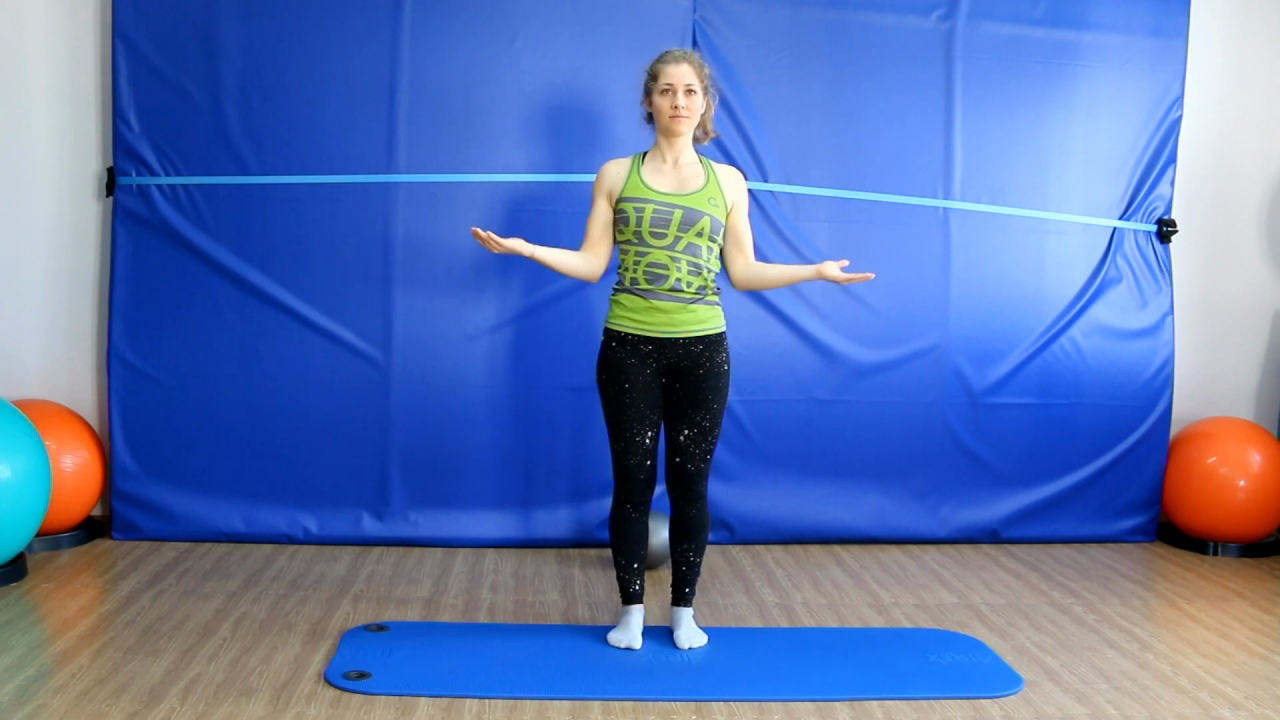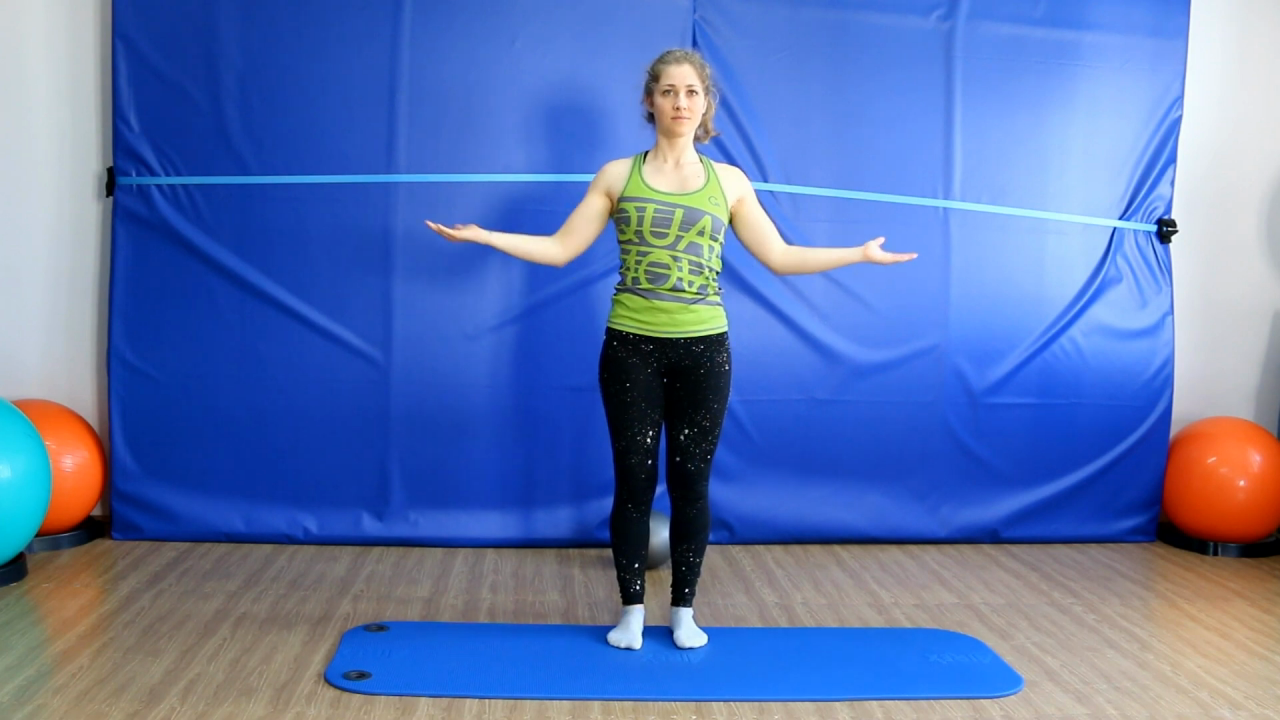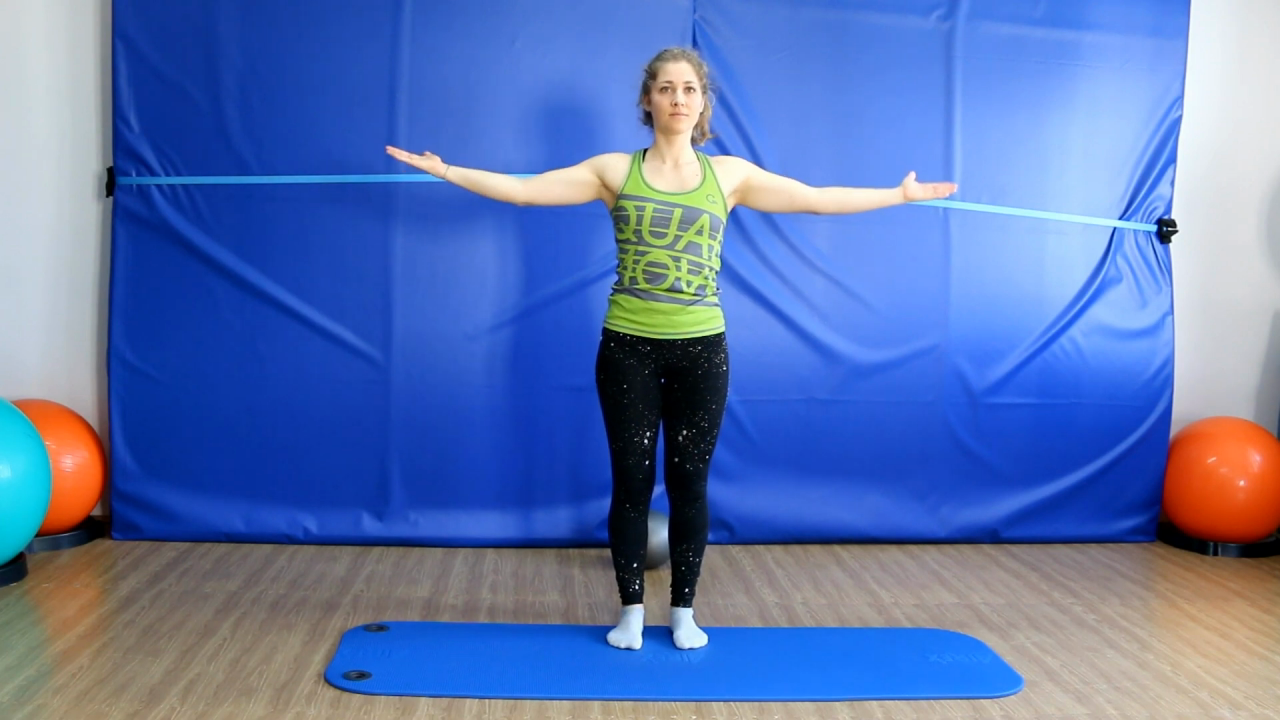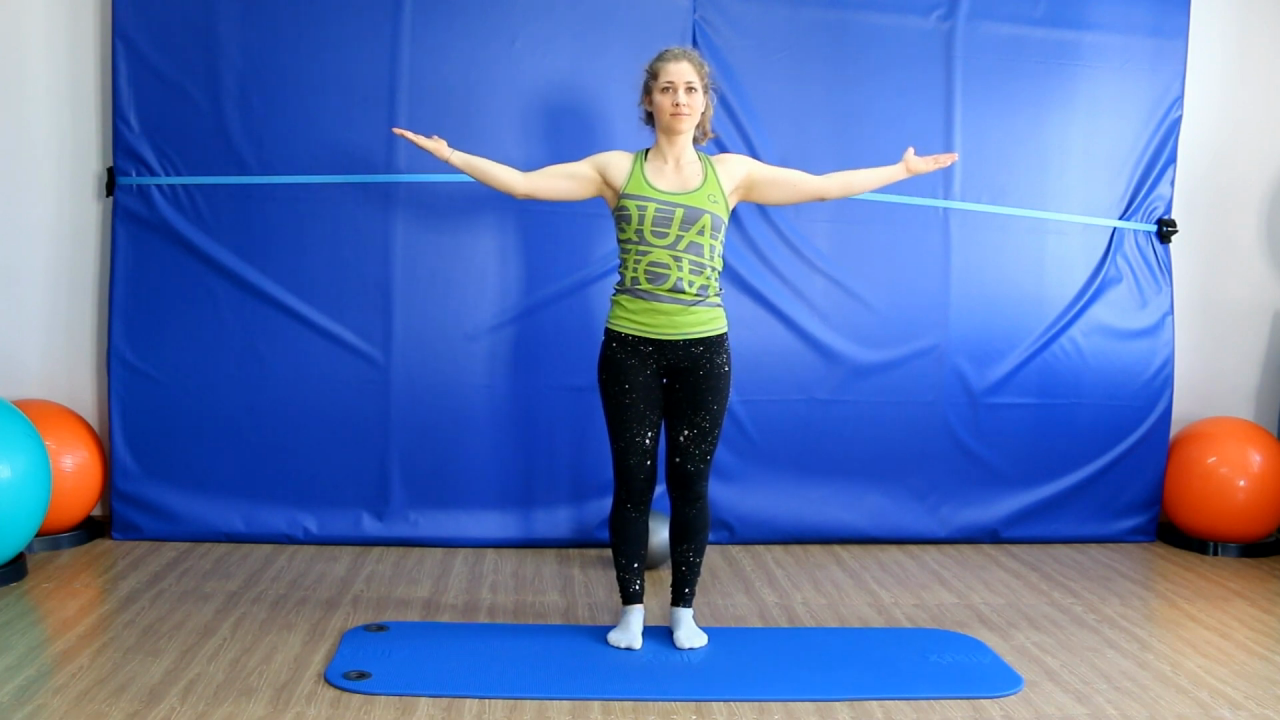
dt=1s
person 1, frame 1
left shoulder: (728, 181)
right shoulder: (615, 174)
left elbow: (742, 271)
right elbow: (591, 265)
left wrist: (816, 270)
right wrist: (525, 248)
left hip: (702, 349)
right hip: (629, 348)
left knee: (690, 482)
right knee: (632, 481)
left ankle: (683, 610)
right ankle: (631, 609)
person 1, frame 2
left shoulder: (730, 181)
right shoulder: (617, 175)
left elbow: (780, 257)
right elbow: (559, 249)
left wrist: (860, 254)
right wrist: (484, 236)
left hip: (704, 348)
right hip: (631, 347)
left knee: (691, 482)
right knee: (634, 480)
left ankle: (683, 610)
right ankle: (631, 609)
person 1, frame 3
left shoulder: (730, 174)
right shoulder: (614, 170)
left elbow: (819, 199)
right elbow: (522, 190)
left wrist: (899, 194)
right wrist: (447, 171)
left hip: (701, 348)
right hip: (628, 347)
left knee: (689, 482)
right knee: (631, 481)
left ankle: (683, 611)
right ankle: (631, 610)
person 1, frame 4
left shoulder: (733, 172)
right shoulder: (616, 168)
left elbow: (824, 186)
right elbow: (524, 182)
left wrist: (902, 169)
right wrist: (451, 154)
left hip: (704, 349)
right hip: (631, 348)
left knee: (691, 483)
right knee: (633, 481)
left ankle: (684, 611)
right ankle: (631, 610)
